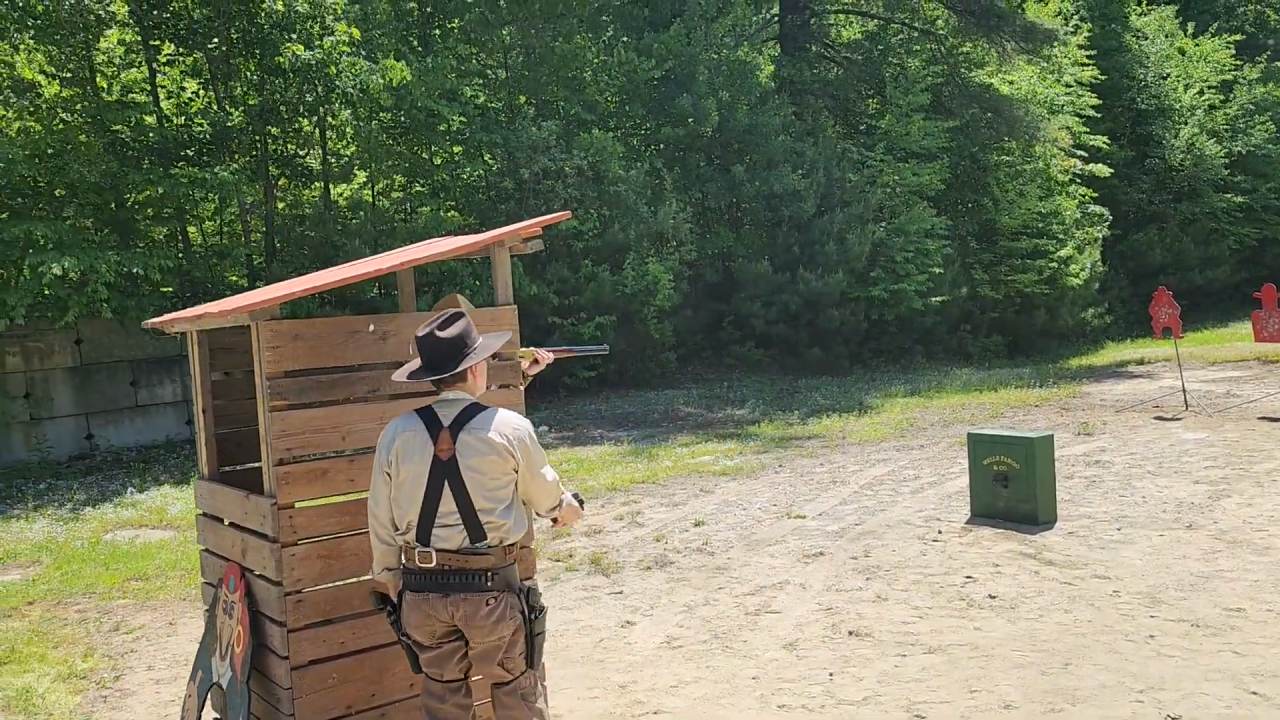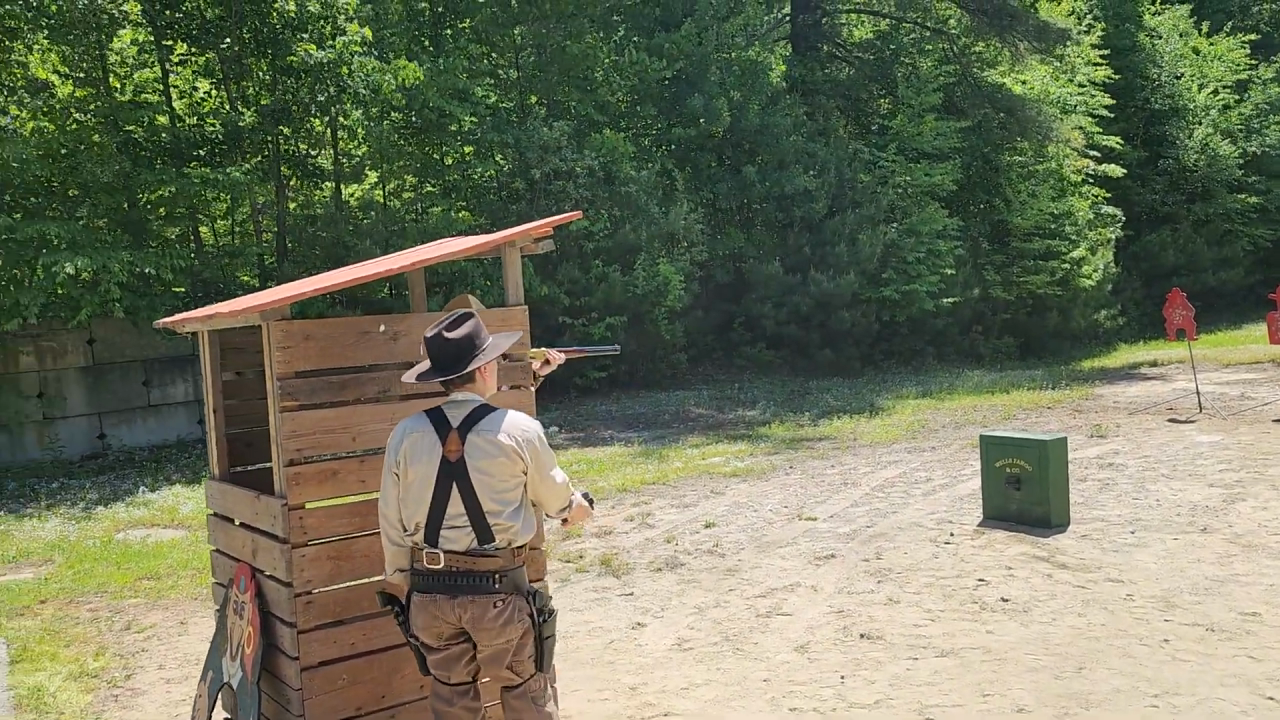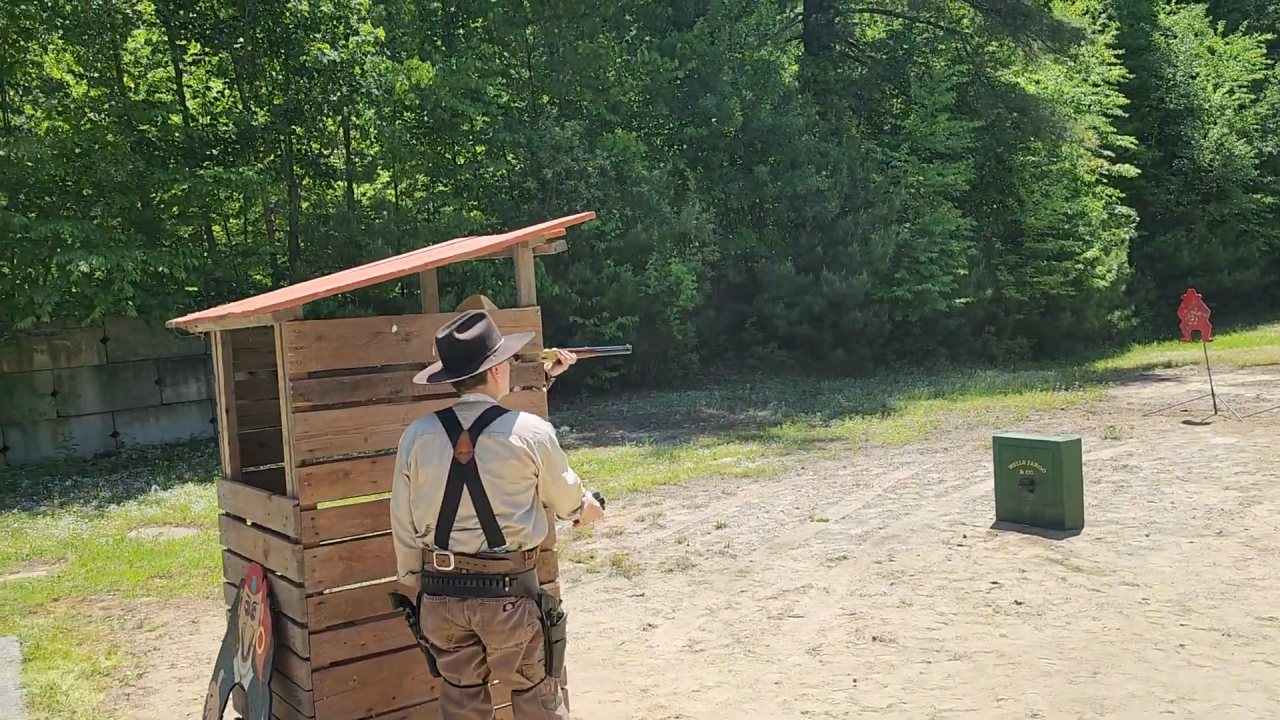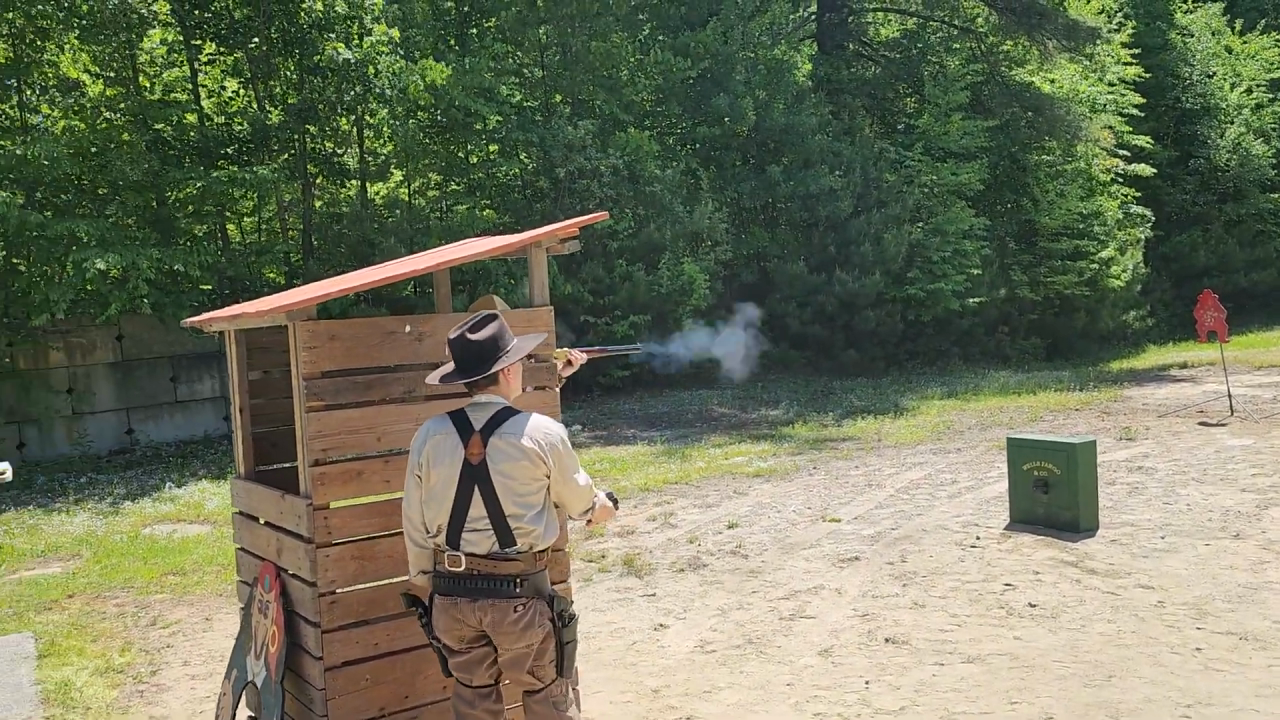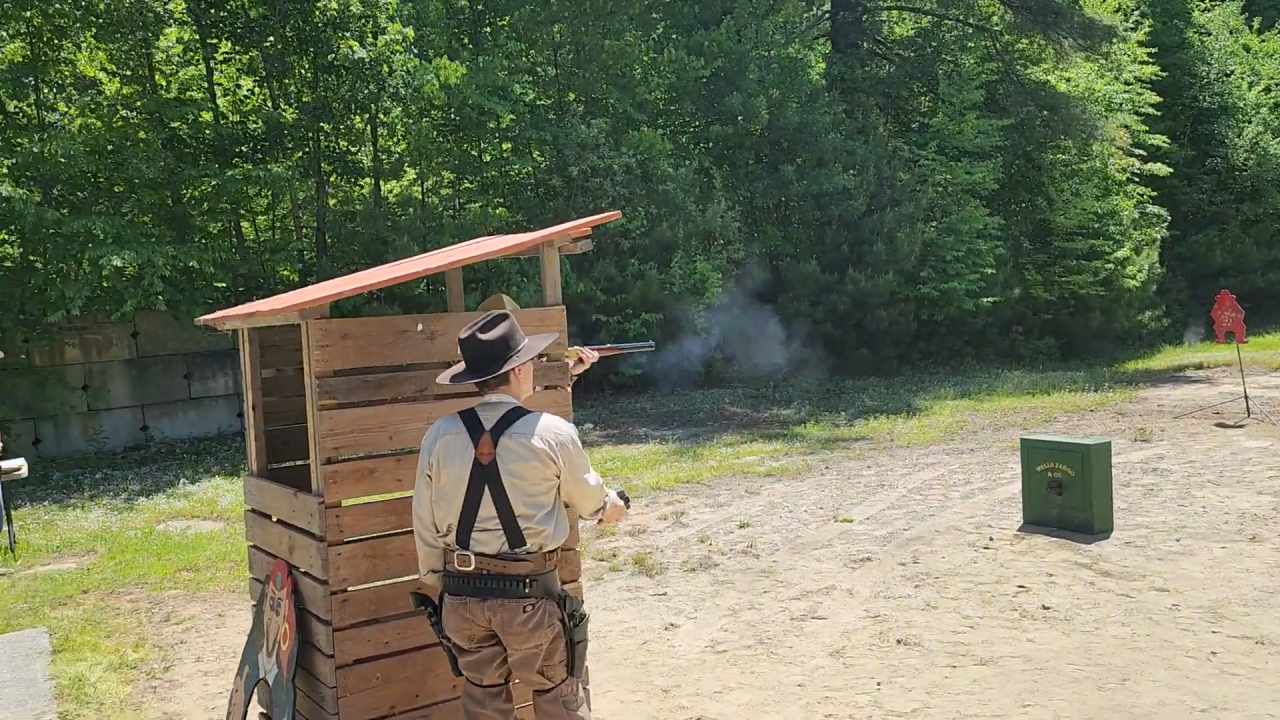
dt=0.1s
person 1, frame 1
left shoulder: (397, 433)
right shoulder: (510, 428)
left elbow: (382, 520)
right elbow: (545, 496)
left wrist: (390, 581)
right wrist: (567, 508)
left hip: (424, 588)
right hip: (491, 587)
person 1, frame 2
left shoulder: (407, 434)
right shoulder: (519, 430)
left elbow: (392, 521)
right elbow: (556, 497)
left wrist: (403, 582)
right wrist: (578, 508)
left hip: (433, 591)
right hip: (499, 589)
person 1, frame 3
left shoulder: (418, 435)
right shoulder: (531, 432)
left elbow: (404, 524)
right elbow: (568, 500)
left wrist: (414, 583)
right wrist: (589, 508)
left hip: (442, 593)
right hip: (509, 591)
person 1, frame 4
left shoulder: (430, 435)
right shoulder: (542, 433)
left elbow: (415, 524)
right elbow: (580, 501)
left wrist: (426, 584)
right wrist: (602, 508)
left hip: (453, 594)
right hip: (520, 593)
person 1, frame 5
left shoulder: (440, 435)
right shoulder: (553, 434)
left elbow: (426, 524)
right elbow: (591, 501)
left wrist: (436, 585)
right wrist: (613, 506)
left hip: (463, 593)
right hip: (529, 592)
